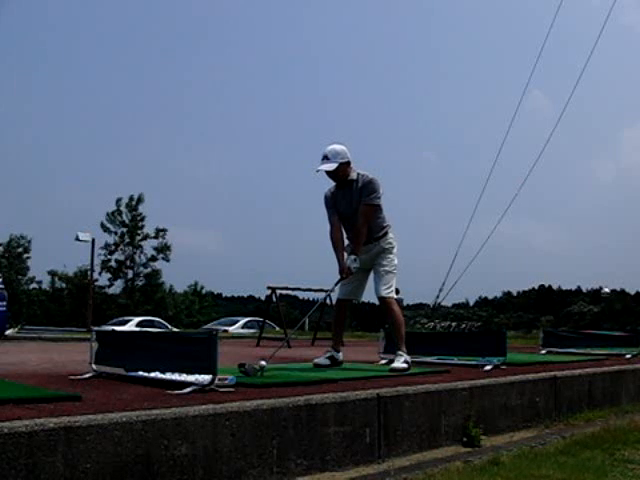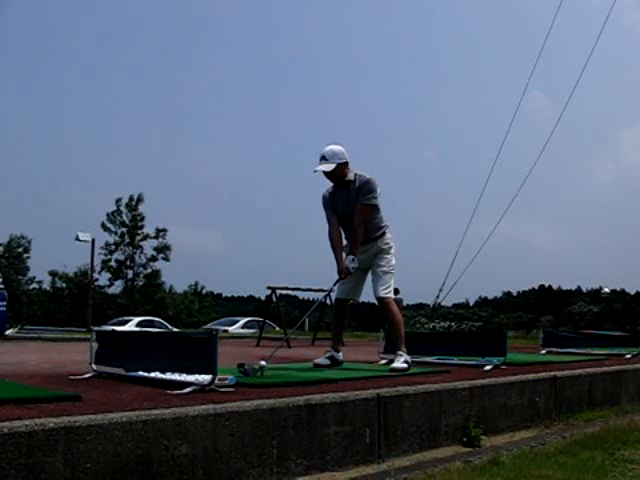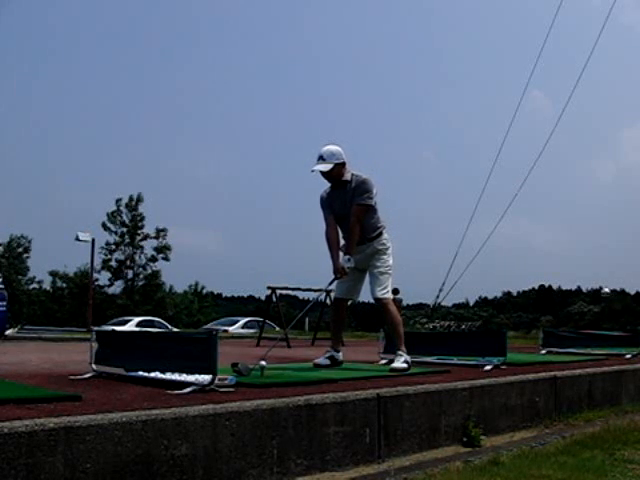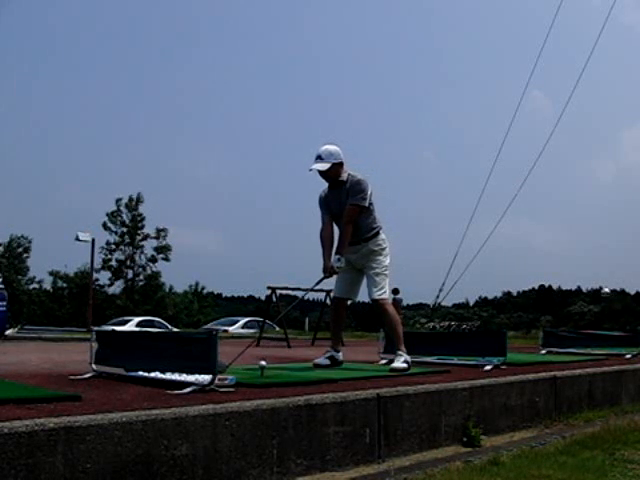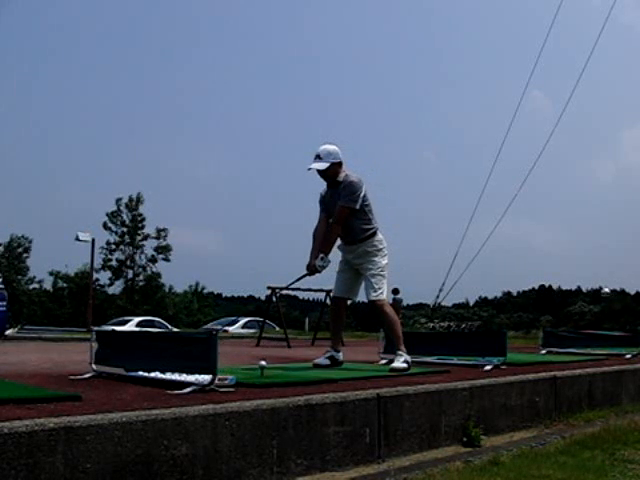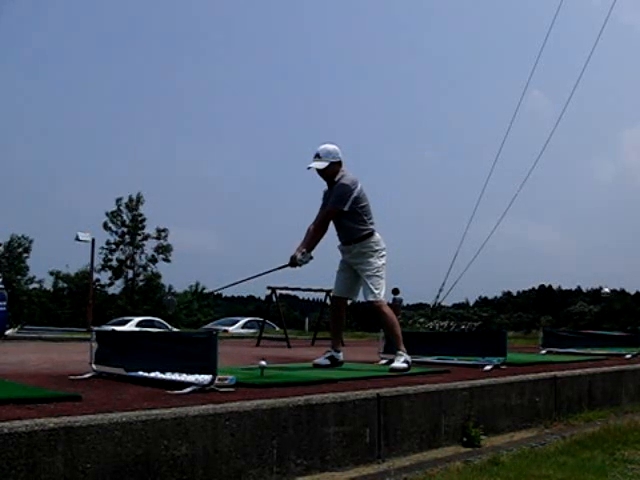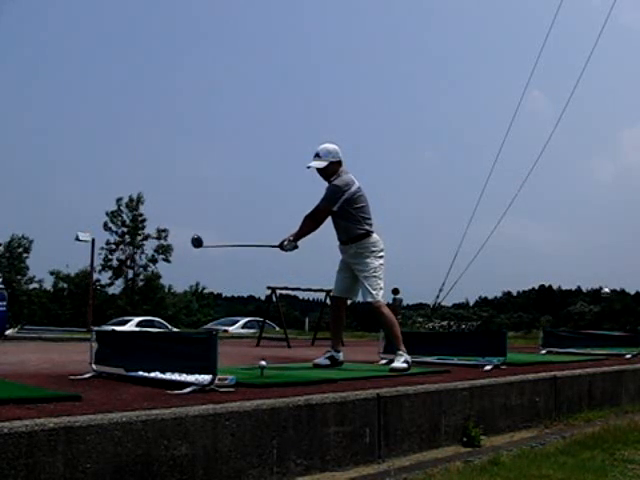
dt=0.7s
person 1, frame 1
left shoulder: (368, 183)
right shoulder: (331, 195)
left elbow: (363, 223)
right elbow: (336, 229)
left wrist: (354, 256)
right wrist: (341, 262)
left hip: (380, 245)
right hip: (355, 249)
left knee: (386, 297)
right knee: (342, 300)
left ankle: (402, 353)
right ankle: (335, 351)
person 1, frame 2
left shoulder: (366, 183)
right shoulder: (329, 196)
left elbow: (360, 223)
right elbow: (334, 229)
left wrist: (352, 257)
right wrist: (340, 262)
left hip: (378, 245)
right hip: (353, 249)
left knee: (384, 297)
right knee: (340, 300)
left ankle: (402, 353)
right ankle: (335, 352)
person 1, frame 3
left shoulder: (362, 184)
right shoulder: (326, 196)
left elbow: (355, 222)
right elbow: (331, 229)
left wrist: (348, 257)
right wrist: (336, 261)
left hip: (376, 246)
right hip: (351, 250)
left knee: (382, 298)
right knee: (339, 300)
left ankle: (402, 353)
right ankle: (335, 352)
person 1, frame 4
left shoulder: (358, 184)
right shoulder: (325, 196)
left elbow: (348, 223)
right elbow: (327, 228)
left wrist: (338, 257)
right wrist: (327, 260)
left hip: (372, 247)
right hip: (350, 251)
left knee: (380, 299)
right knee: (338, 300)
left ankle: (402, 353)
right ankle: (335, 352)
person 1, frame 5
left shoulder: (352, 184)
right shoulder: (326, 194)
left elbow: (336, 224)
right elbow: (321, 226)
left wrist: (324, 257)
right wrist: (313, 258)
left hip: (370, 248)
right hip: (349, 250)
left knee: (377, 300)
right knee: (337, 300)
left ankle: (402, 353)
right ankle: (335, 352)
person 1, frame 6
left shoulder: (346, 185)
right shoulder: (330, 190)
left elbow: (323, 223)
right elbow: (317, 223)
left wrist: (307, 252)
right wrist: (300, 249)
left hip: (367, 248)
right hip: (348, 250)
left knee: (376, 302)
right knee: (337, 300)
left ankle: (402, 353)
right ankle: (335, 352)
person 1, frame 7
left shoulder: (342, 185)
right shoulder: (337, 185)
left elbow: (314, 217)
right elbow: (317, 220)
left wrist: (293, 239)
right wrist: (294, 237)
left hip: (366, 249)
right hip: (349, 250)
left knee: (375, 302)
right knee: (337, 300)
left ankle: (402, 353)
right ankle: (336, 352)
